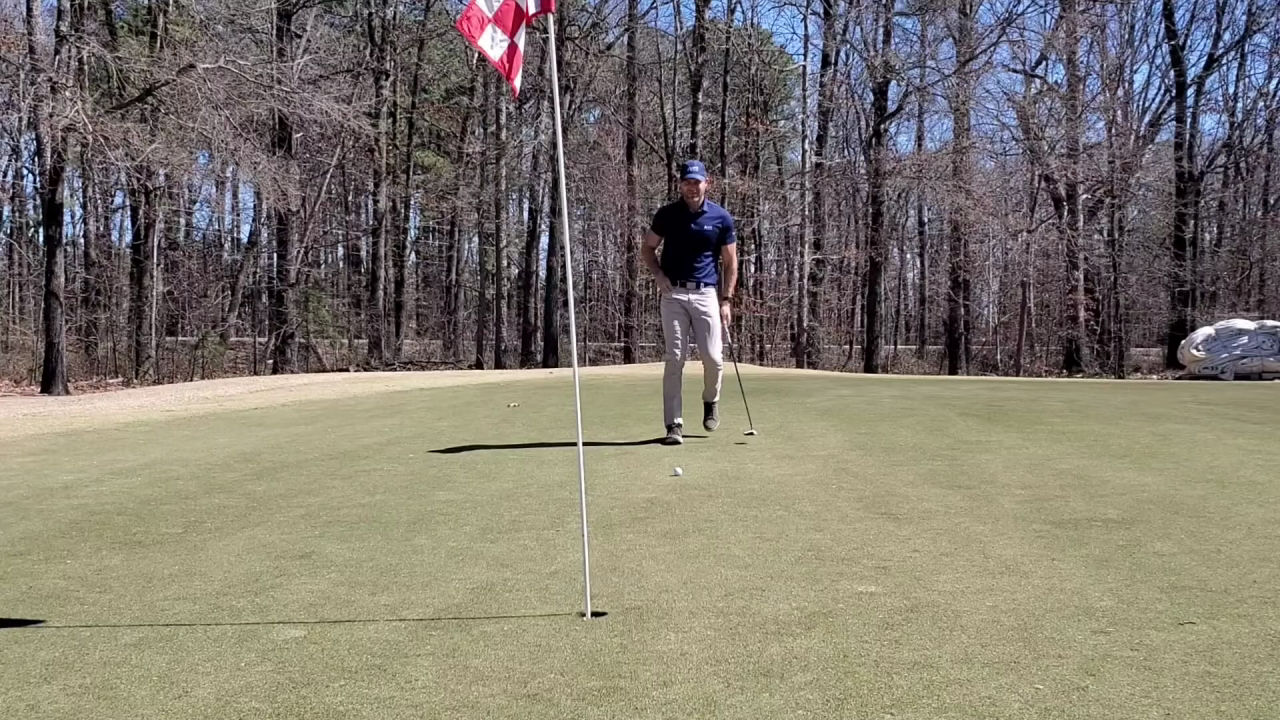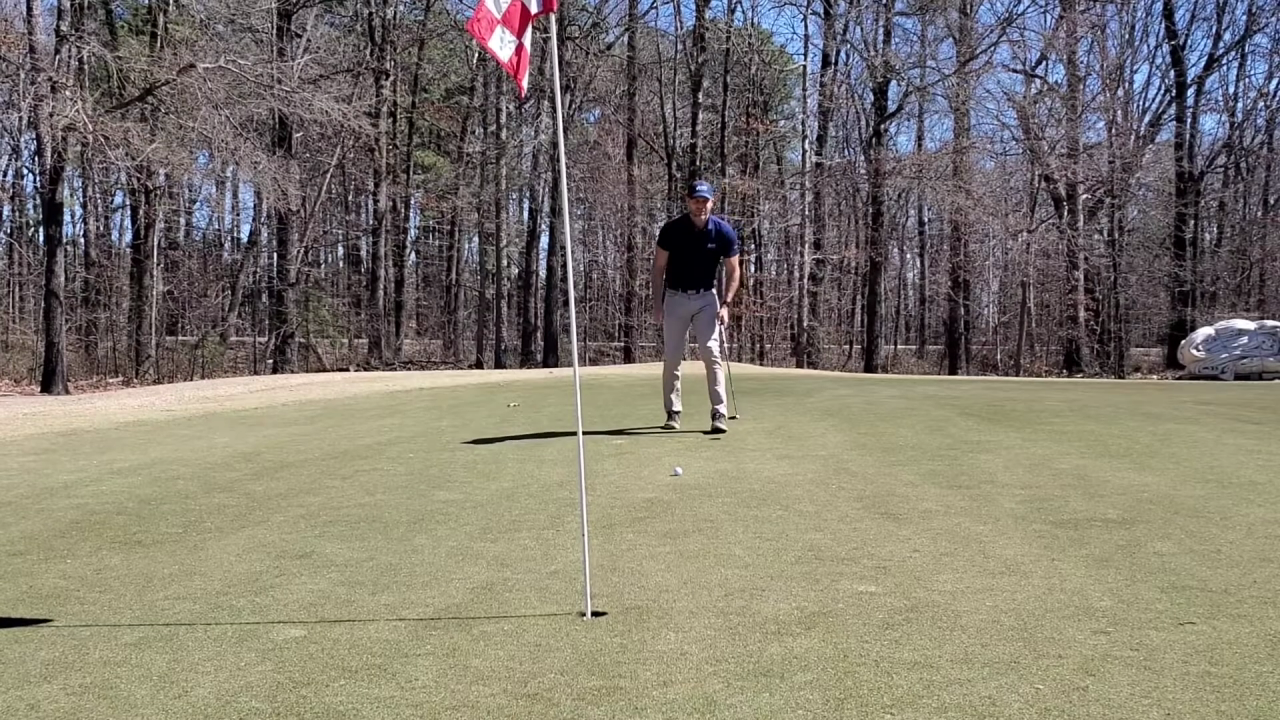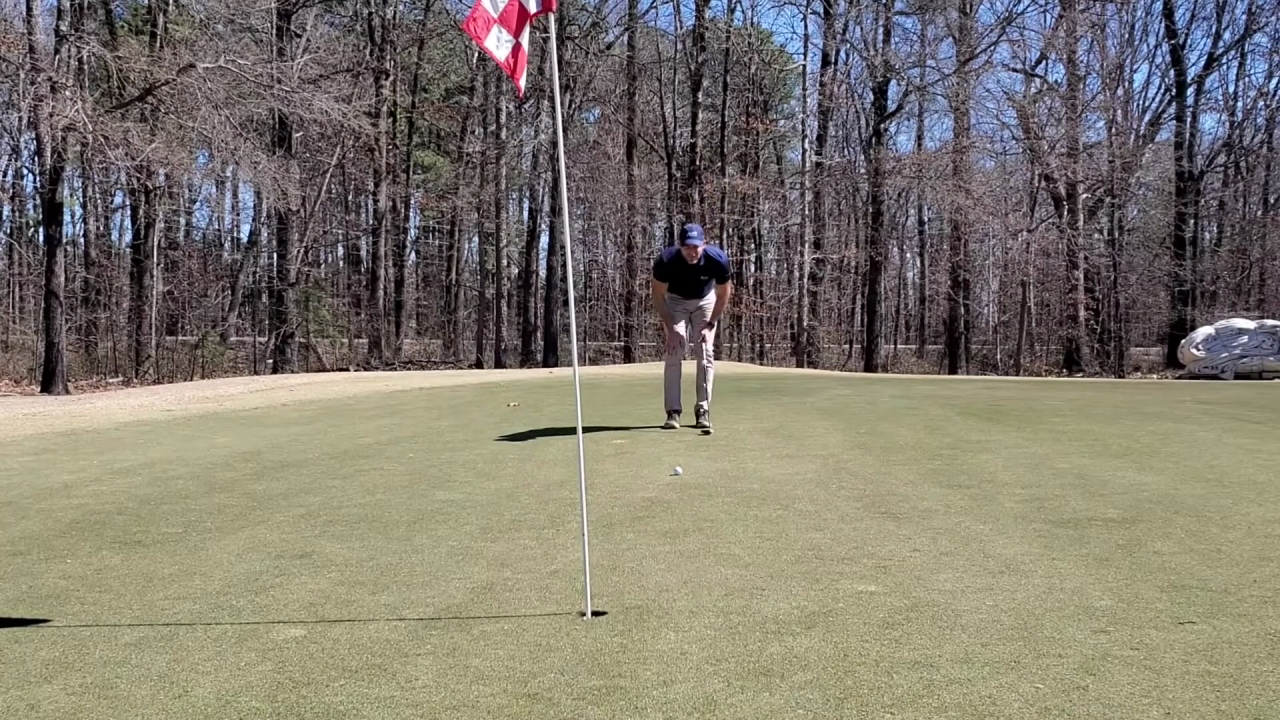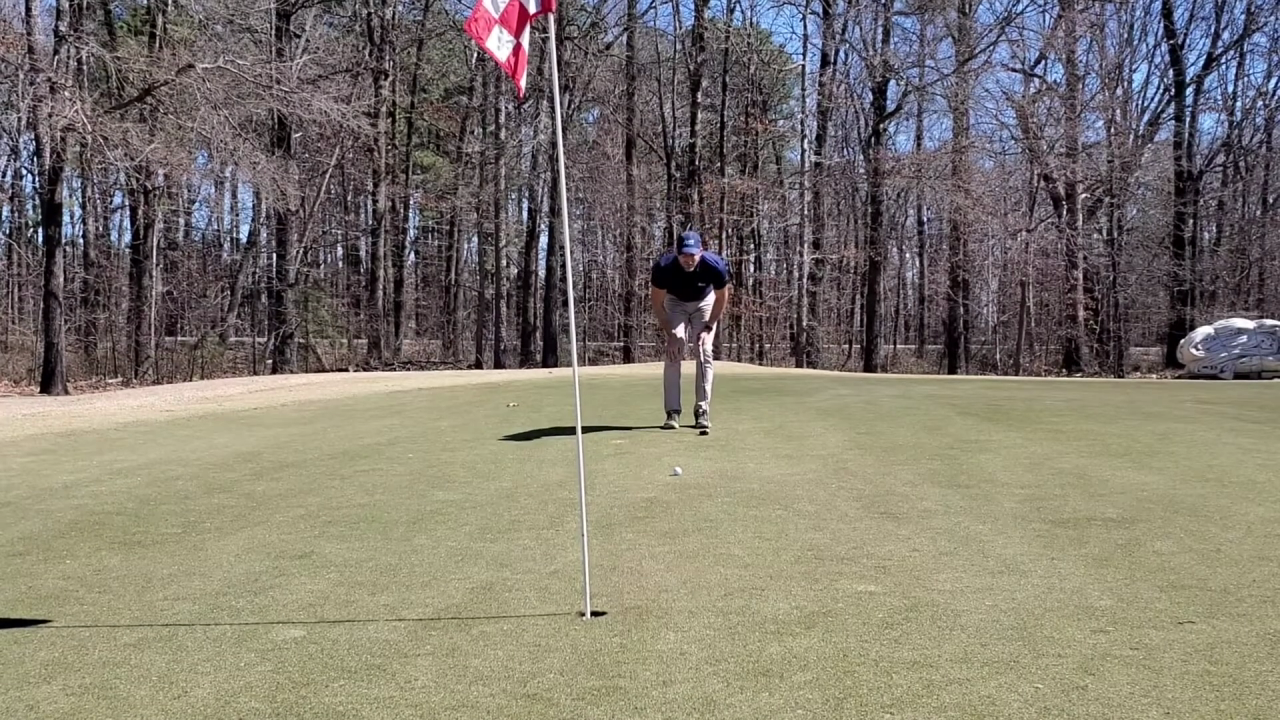
dt=0.7s
person 1, frame 1
left shoulder: (721, 217)
right shoulder: (666, 215)
left elbow: (730, 261)
right elbow: (648, 248)
left wrist: (726, 300)
right wrist: (658, 274)
left hip: (706, 294)
right hip: (673, 294)
left knee: (713, 357)
right knee: (675, 359)
left ankle: (710, 401)
right ankle: (674, 425)
person 1, frame 2
left shoulder: (724, 231)
right shoulder: (671, 229)
left elbow: (733, 271)
right elbow: (658, 267)
left wrist: (726, 304)
right wrist: (657, 303)
left hip: (706, 297)
right hip: (675, 298)
left knee: (712, 353)
right knee: (672, 358)
left ankle: (719, 413)
right ankle: (672, 411)
person 1, frame 3
left shoulder: (718, 260)
right shoulder: (665, 261)
left elbow: (723, 294)
right elbow: (658, 296)
left wrist: (710, 324)
right wrist: (670, 329)
left hip: (705, 300)
right hip: (675, 301)
left knee: (705, 351)
right knee: (674, 351)
left ankle: (703, 410)
right ankle: (673, 411)
person 1, frame 4
left shoulder: (715, 265)
right shoulder: (663, 267)
left elbow: (722, 297)
right elbow: (657, 303)
left wrist: (708, 327)
right wrist: (669, 334)
left hip: (705, 302)
right hip: (675, 302)
left knee: (705, 351)
right knee: (673, 352)
left ankle: (702, 410)
right ankle: (672, 411)
